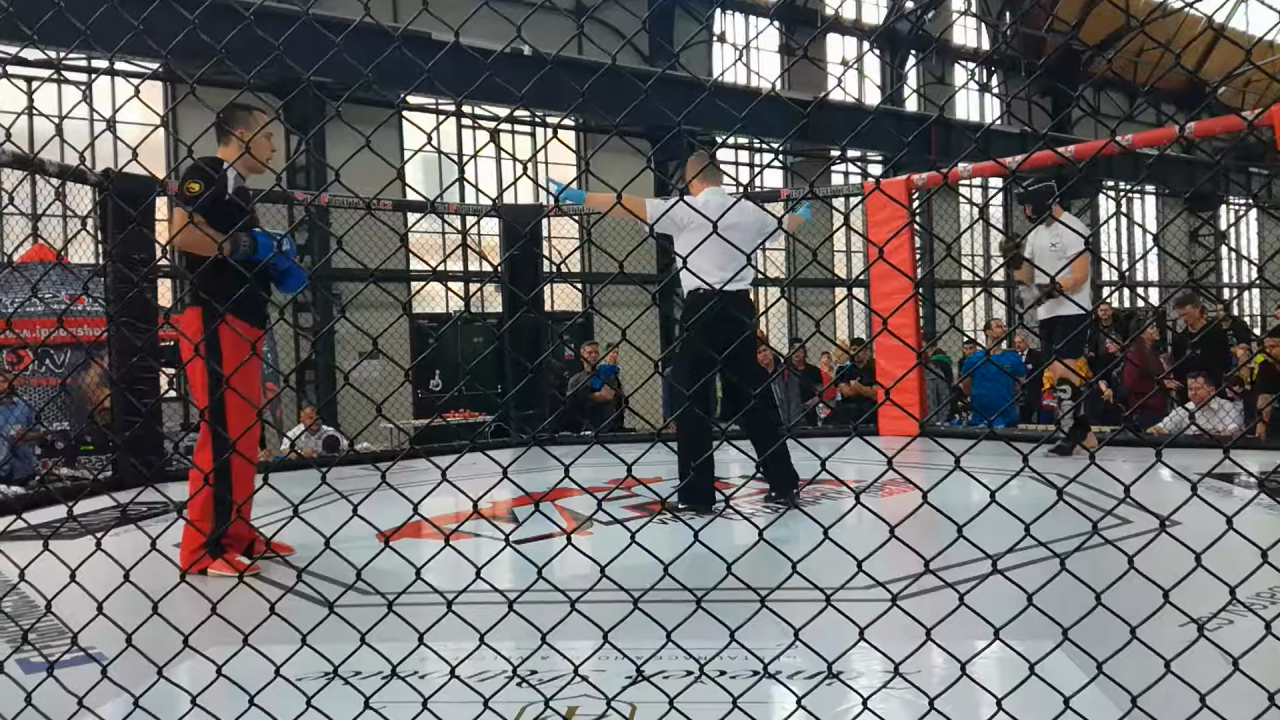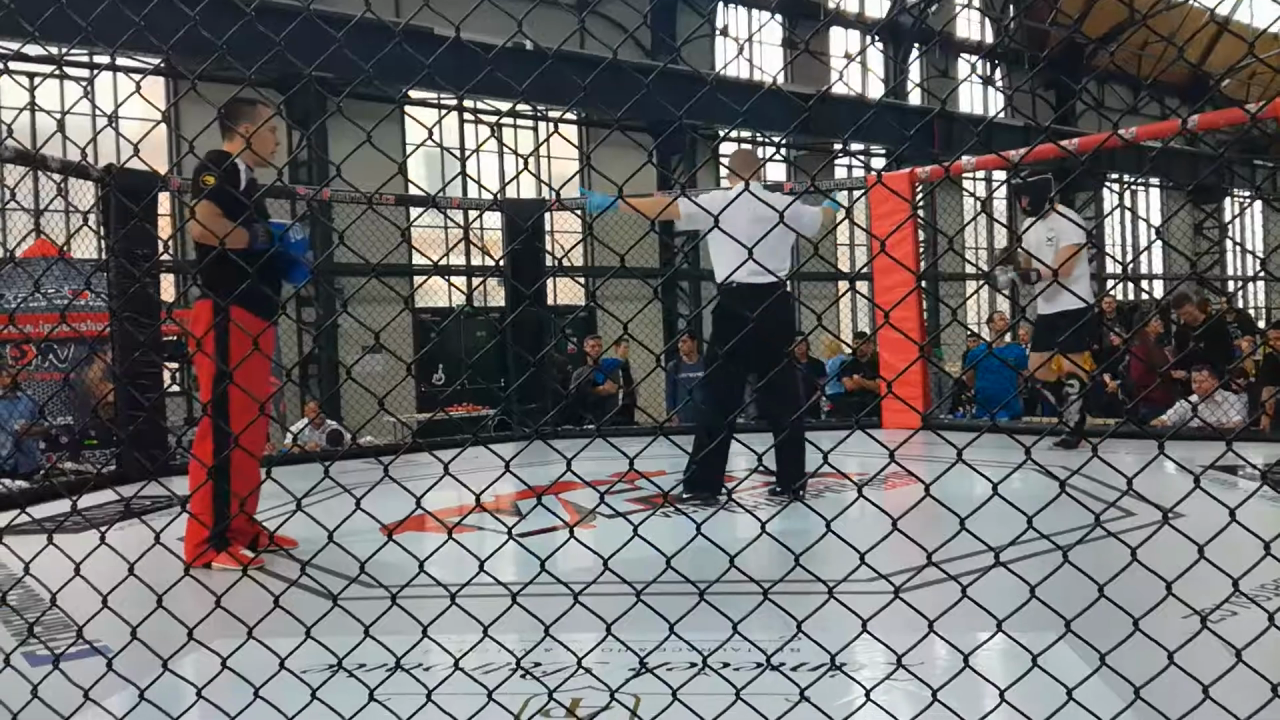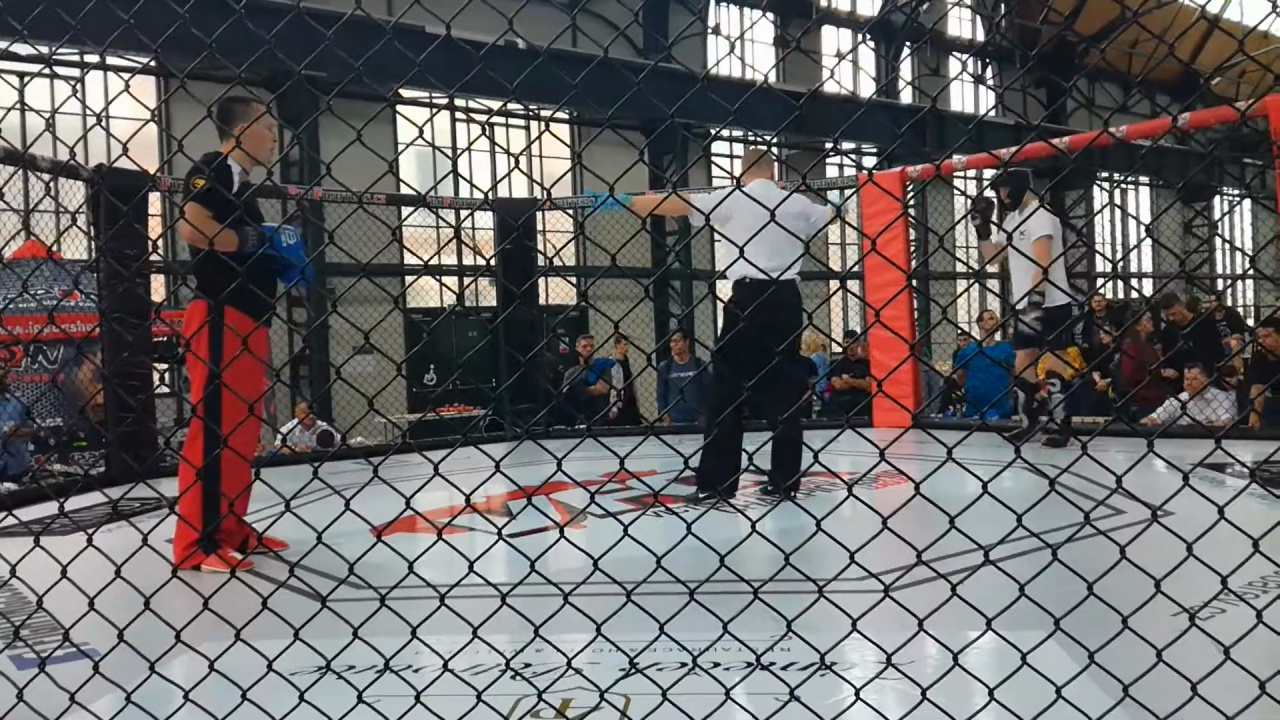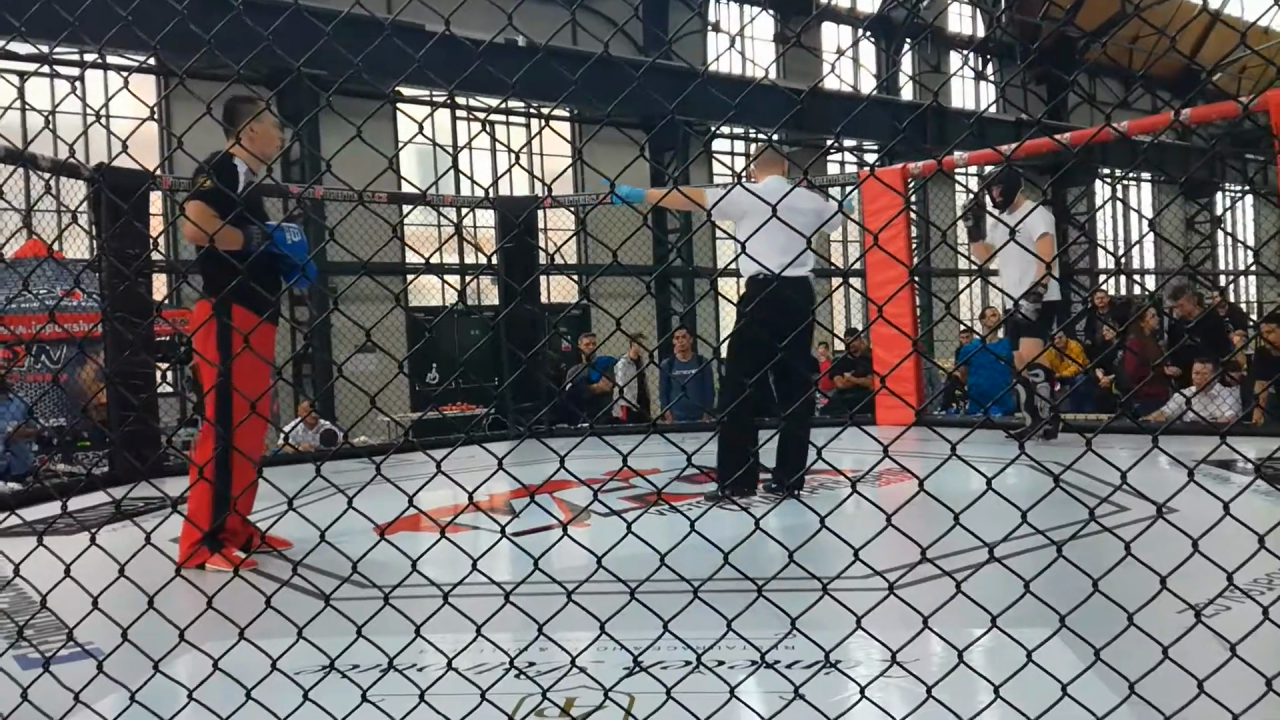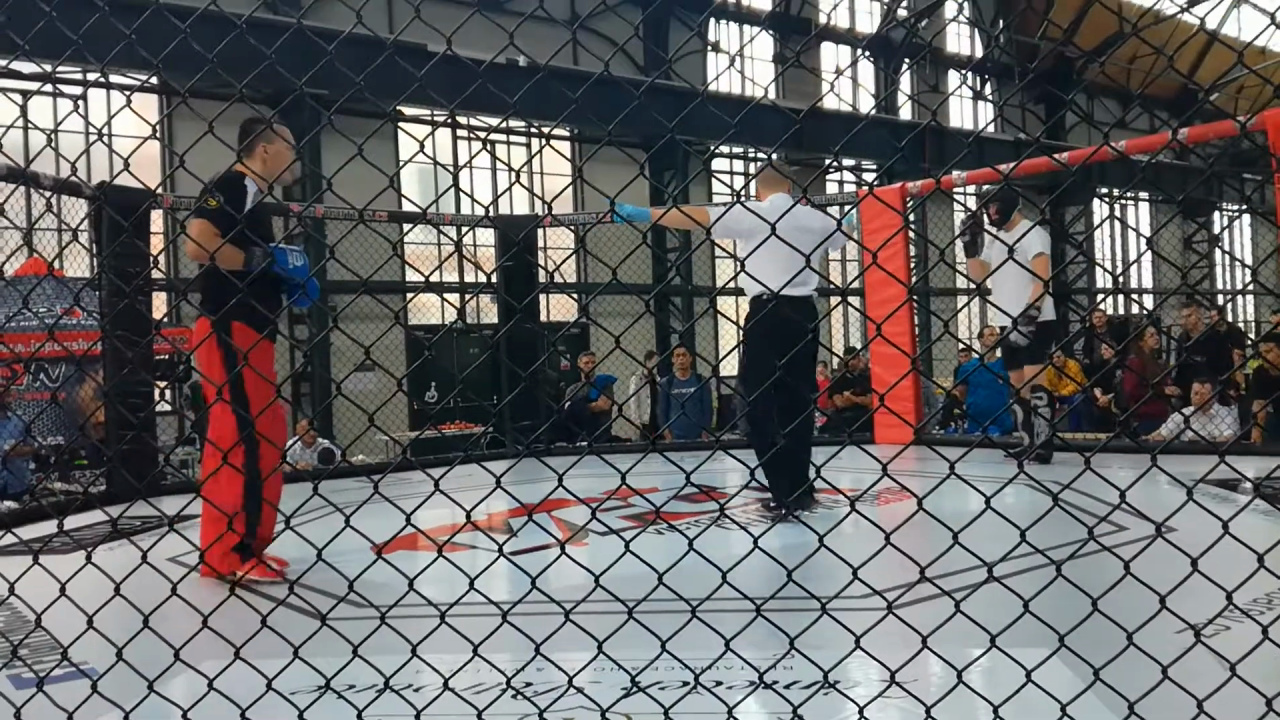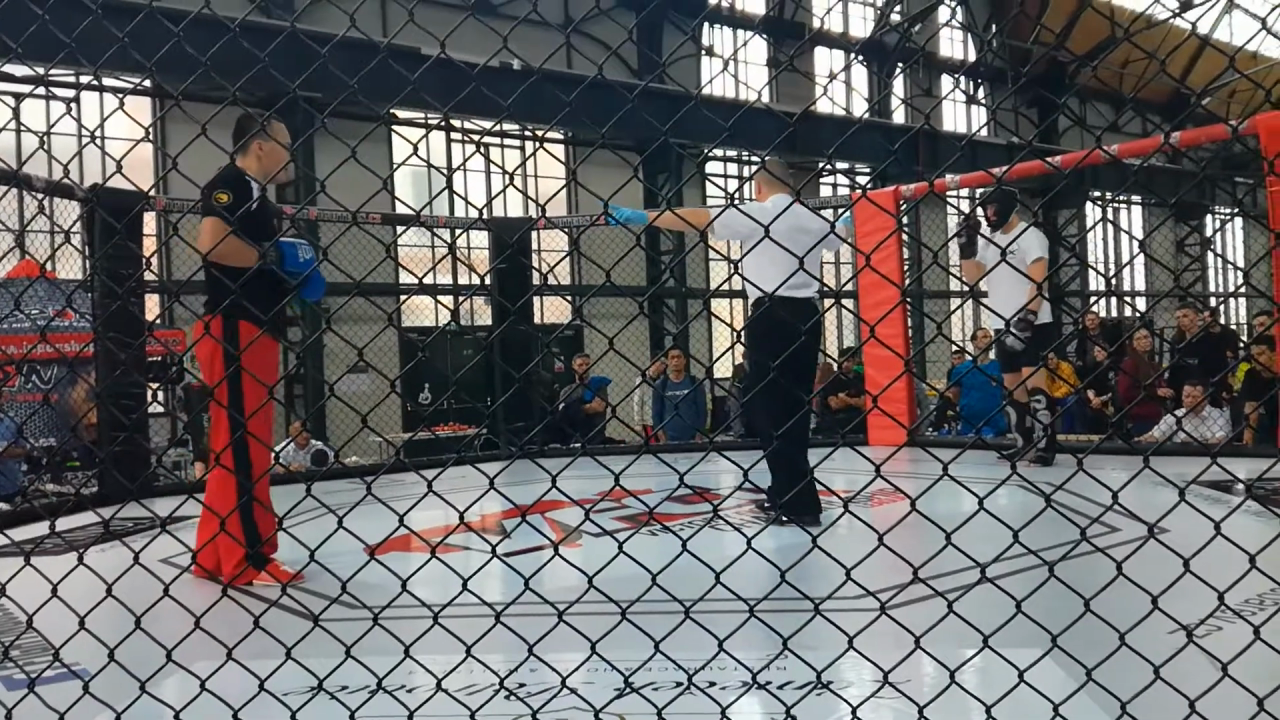
dt=0.3s
person 1, frame 1
left shoulder: (238, 190)
right shoulder: (208, 173)
right elbow: (181, 233)
left wrist: (279, 267)
right wrist: (248, 244)
left hip: (242, 324)
right hip: (216, 324)
left knee: (245, 431)
right knee: (224, 430)
left ankle: (235, 531)
right ankle: (204, 545)
person 1, frame 2
left shoulder: (244, 179)
right shoulder: (220, 166)
right elbow: (201, 225)
left wrist: (284, 259)
right wrist: (265, 236)
left hip: (251, 317)
right hip: (226, 316)
left knee: (251, 425)
right knee: (225, 424)
left ankle: (240, 526)
right ankle: (207, 539)
person 1, frame 3
left shoulder: (239, 182)
right shoulder: (214, 168)
right elbow: (190, 226)
left wrist: (281, 261)
right wrist: (256, 238)
left hip: (246, 320)
right hip: (220, 318)
left knee: (242, 427)
right knee: (216, 425)
left ankle: (230, 527)
right ankle: (197, 541)
person 1, frame 4
left shoulder: (246, 181)
right shoulder: (222, 167)
right elbow: (196, 226)
left wrist: (286, 261)
right wrist: (261, 238)
left hip: (253, 317)
right hip: (227, 316)
left knee: (249, 424)
right knee: (229, 424)
left ankle: (233, 528)
right ankle: (203, 540)
person 1, frame 5
left shoulder: (254, 200)
right shoulder: (231, 186)
right elbow: (197, 243)
left wrist: (290, 281)
right wrist: (264, 259)
left hip: (249, 335)
right hip: (229, 333)
left knee: (233, 442)
right knee: (257, 437)
left ankle: (223, 551)
right ankle: (238, 550)
person 1, frame 6
left shoulder: (254, 195)
right shoulder: (231, 183)
right elbow: (212, 244)
left wrist: (294, 275)
right wrist: (272, 255)
left hip: (256, 334)
right hip: (234, 332)
left knee: (246, 443)
right knee: (243, 443)
left ankle: (213, 553)
right ankle: (246, 559)
person 2, frame 1
left shoulder: (686, 209)
right shoulder: (749, 211)
left elbow: (631, 207)
right elbow: (790, 223)
left wrist: (577, 196)
right wrist: (804, 213)
left hip: (704, 309)
right hip: (740, 308)
left knee: (693, 402)
right knee: (753, 398)
left ankle: (696, 495)
right ankle: (783, 484)
person 2, frame 2
left shoulder: (718, 204)
right shoulder: (785, 205)
left elbow: (667, 209)
right elbow: (822, 217)
left wrist: (613, 203)
right wrist: (833, 205)
left hip: (738, 303)
right hip: (777, 303)
left knee: (721, 394)
right knee: (784, 393)
left ankle: (703, 483)
right ankle: (791, 480)
person 2, frame 3
left shoulder: (731, 200)
right shoulder: (798, 204)
left elbow: (677, 204)
right elbow: (828, 215)
left wrist: (624, 201)
right wrist: (836, 206)
left hip: (749, 298)
right hip: (786, 299)
left knee: (727, 390)
right knee: (785, 391)
left ankle: (715, 482)
right ankle: (785, 480)
person 2, frame 4
left shoulder: (746, 196)
right shoulder: (811, 201)
left elbow: (692, 199)
right elbow: (839, 216)
left wrist: (639, 194)
right wrist: (845, 204)
left hip: (763, 295)
right hip: (800, 295)
left knee: (741, 385)
right knee: (796, 386)
left ankle: (736, 478)
right ankle: (789, 476)
person 2, frame 5
left shoulder: (750, 214)
right shoulder: (815, 219)
left elbow: (694, 218)
right elbow: (842, 235)
left wrist: (642, 214)
right wrist: (847, 223)
left hip: (768, 315)
right hip: (804, 314)
left knee: (760, 405)
right knee: (798, 405)
left ankle: (789, 493)
right ankle: (795, 492)
person 2, frame 6
left shoulder: (755, 215)
right shoulder: (815, 219)
left elbow: (698, 220)
right elbow: (839, 235)
left wrist: (642, 217)
right wrist: (845, 222)
left hip: (772, 316)
right hip: (806, 315)
left knee: (772, 409)
right knee: (793, 406)
left ankle: (799, 504)
right ankle: (783, 494)
person 3, frame 1
left shoulder: (1072, 228)
right shoulder: (1035, 232)
left elbow: (1080, 275)
right elbow: (1026, 277)
left wrist: (1047, 291)
right wrist: (1014, 259)
left hip: (1070, 312)
right hip: (1047, 314)
left knee: (1064, 372)
right knee: (1059, 376)
left ankle: (1070, 435)
right ankle: (1083, 433)
person 3, frame 2
left shoulder: (1066, 221)
right shoulder: (1028, 225)
left elbow: (1064, 268)
right elbow: (1027, 266)
left wrist: (1027, 276)
right wrist: (1018, 269)
left hip: (1073, 306)
right hip: (1046, 309)
left knee: (1071, 366)
right knee: (1038, 369)
left ankle: (1074, 428)
right ankle: (1073, 413)
person 3, frame 3
left shoulder: (1040, 215)
right shoulder: (1011, 219)
left elbow: (1043, 263)
right elbow: (994, 258)
left wrist: (1036, 302)
right wrist: (982, 225)
left hip: (1051, 303)
right hip: (1025, 305)
left knee: (1053, 364)
right knee: (1022, 364)
left ankle: (1062, 427)
right ankle: (1031, 421)
person 3, frame 4
left shoulder: (1036, 213)
right shoulder: (998, 220)
left elbow: (1047, 258)
right elbow: (983, 258)
left wrist: (1035, 295)
right wrist: (974, 226)
left hip: (1040, 300)
right hip: (1014, 303)
left knee: (1032, 356)
right knee: (1020, 362)
left ankle: (1048, 417)
right ankle: (1032, 422)
person 3, frame 5
left shoulder: (1032, 233)
right shoulder: (994, 238)
left elbow: (1042, 280)
right elbow: (978, 275)
left wrist: (1029, 316)
right wrist: (970, 242)
left hip: (1036, 321)
right hip: (1008, 322)
left knee: (1033, 378)
right knee: (1018, 382)
left ankle: (1044, 443)
right ankle: (1030, 442)
person 3, frame 6
left shoulder: (1030, 236)
right shoulder: (989, 240)
left elbow: (1039, 283)
right elbow: (973, 277)
left wrist: (1025, 320)
right wrist: (966, 243)
left hip: (1033, 323)
right hip: (1004, 324)
left knee: (1033, 380)
right knee: (1012, 385)
left ankle: (1044, 446)
right ankle: (1025, 443)
